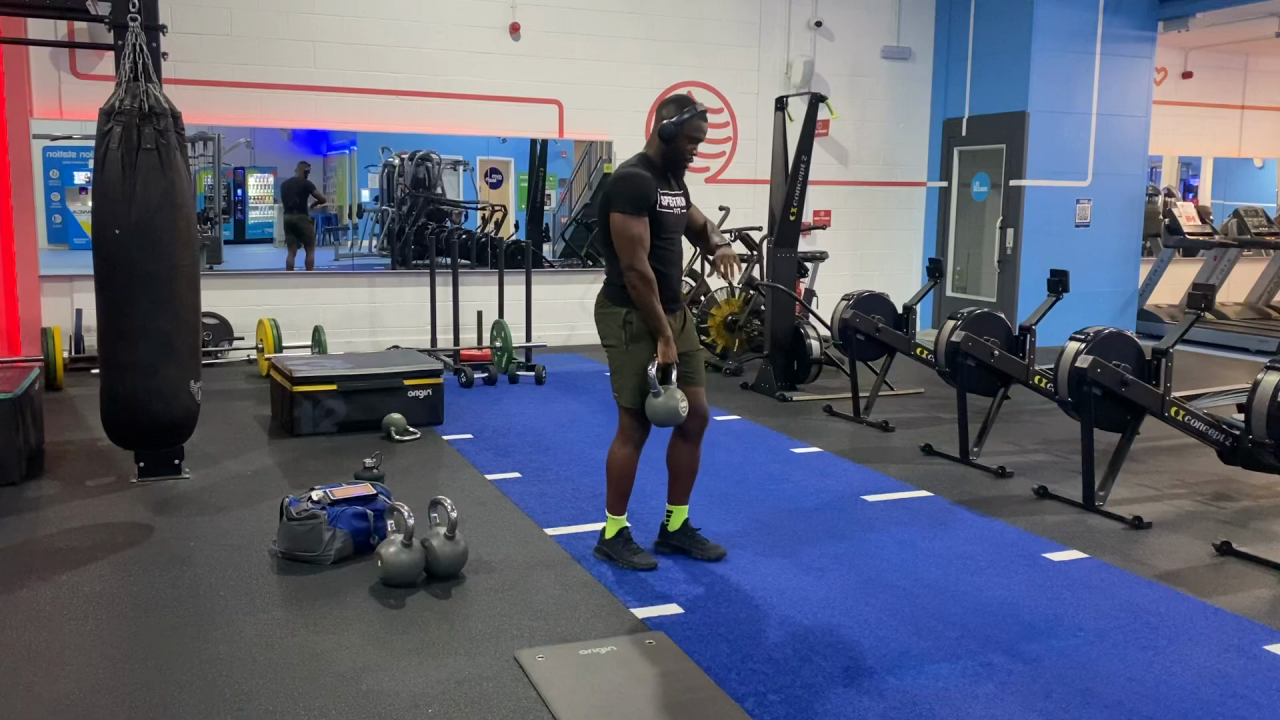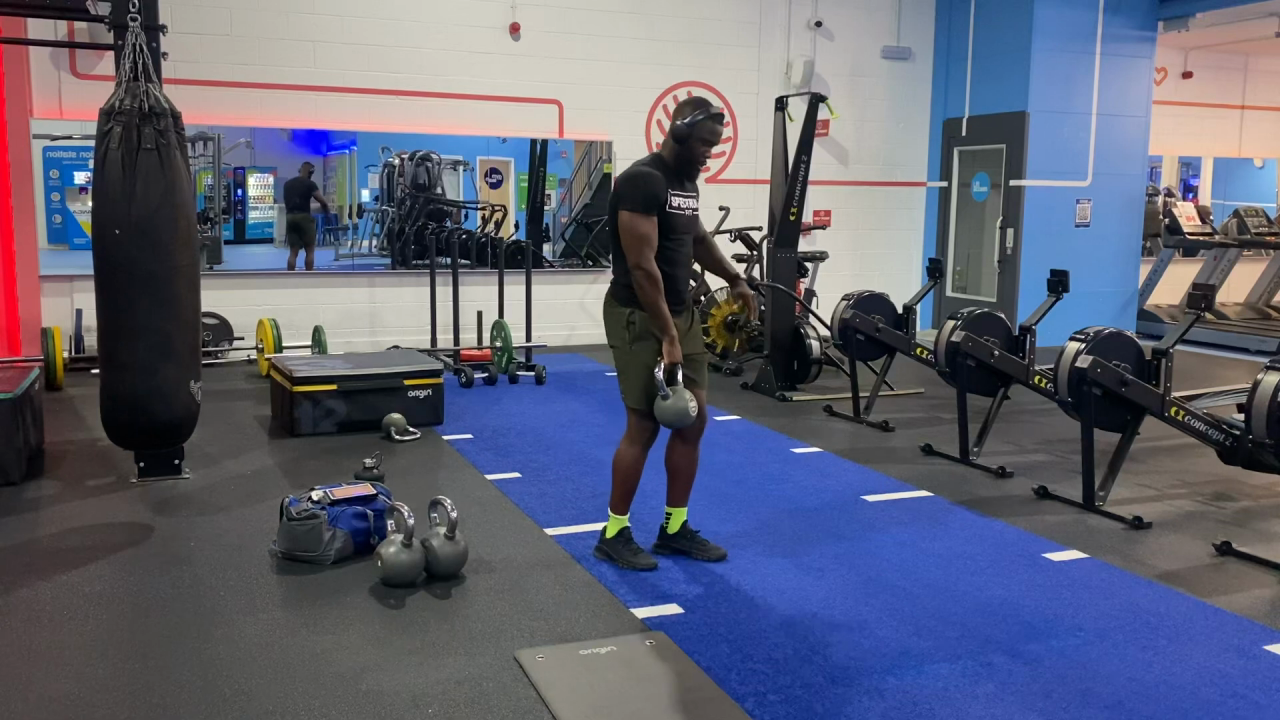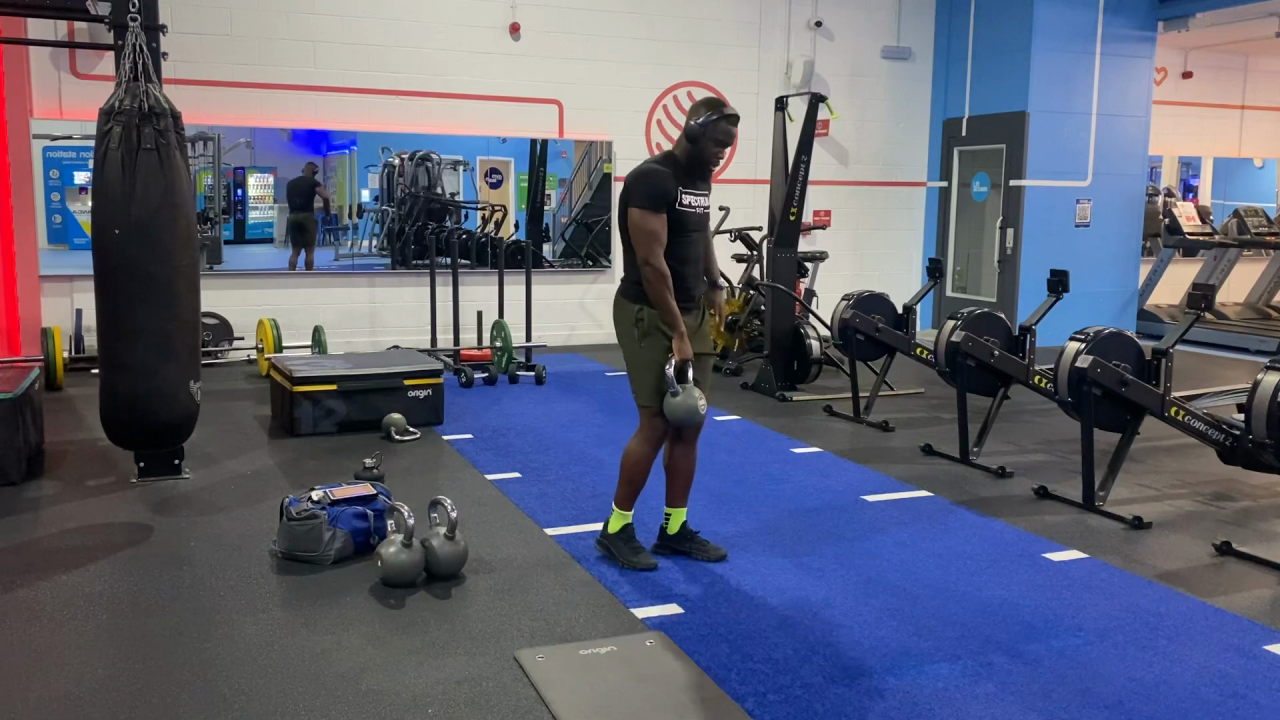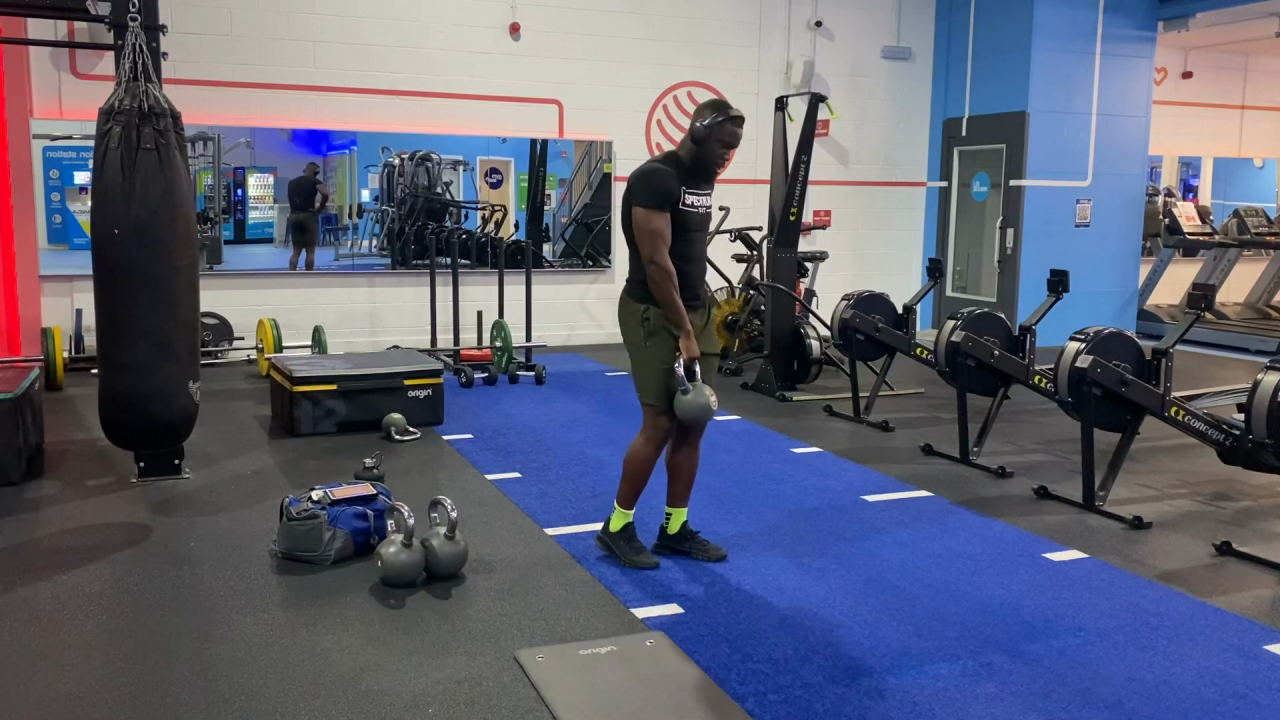
dt=0.2s
person 1, frame 1
left shoulder: (673, 179)
right shoulder: (631, 182)
left elbow: (698, 224)
right elbow: (636, 268)
left wrist: (719, 244)
right wrist: (662, 338)
left hip: (675, 311)
right hip: (632, 317)
left knee: (695, 417)
right knee: (635, 427)
left ankle: (676, 526)
right ankle: (614, 533)
person 1, frame 2
left shoulder: (686, 181)
right shoulder: (641, 181)
right elbow: (641, 267)
left wrist: (735, 278)
right wrist: (666, 337)
left hip: (682, 312)
right hip: (639, 318)
left knee: (694, 420)
right knee: (643, 427)
left ankle: (674, 528)
right ankle: (615, 532)
person 1, frame 3
left shoulder: (701, 179)
right shoulder: (651, 179)
right elbow: (651, 263)
left wrist: (714, 290)
right wrist: (676, 334)
left hip: (692, 312)
right hip: (648, 315)
left knee: (690, 423)
right knee: (656, 424)
left ankle: (674, 529)
right ankle: (617, 529)
person 1, frame 4
left shoulder: (704, 179)
right shoulder: (655, 178)
right elbow: (656, 262)
right wrist: (682, 333)
left hip: (697, 311)
right hip: (654, 314)
left knee: (692, 422)
right knee: (660, 424)
left ankle: (675, 528)
right ankle: (618, 526)
